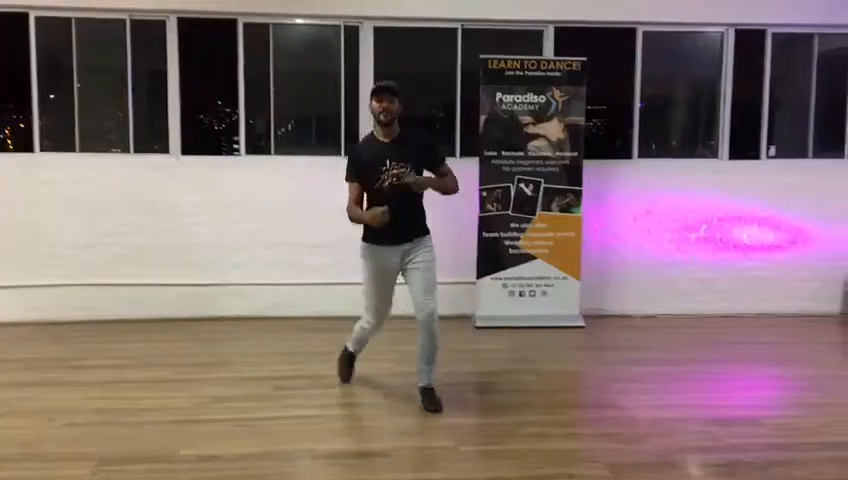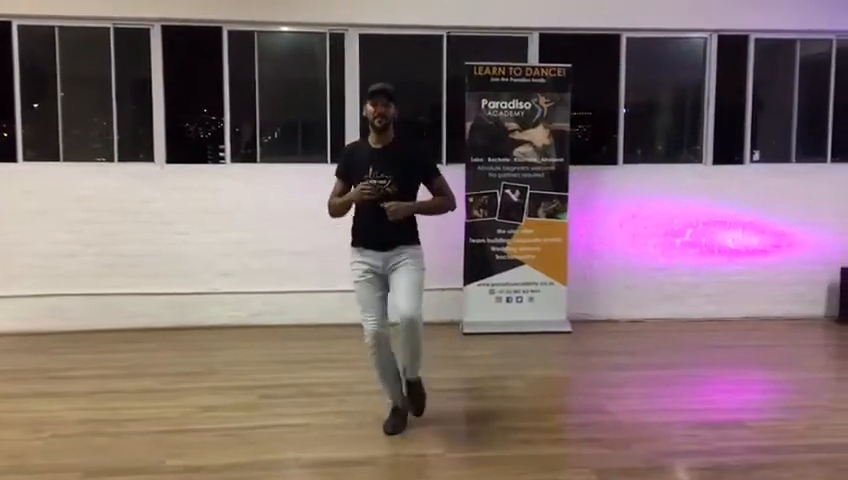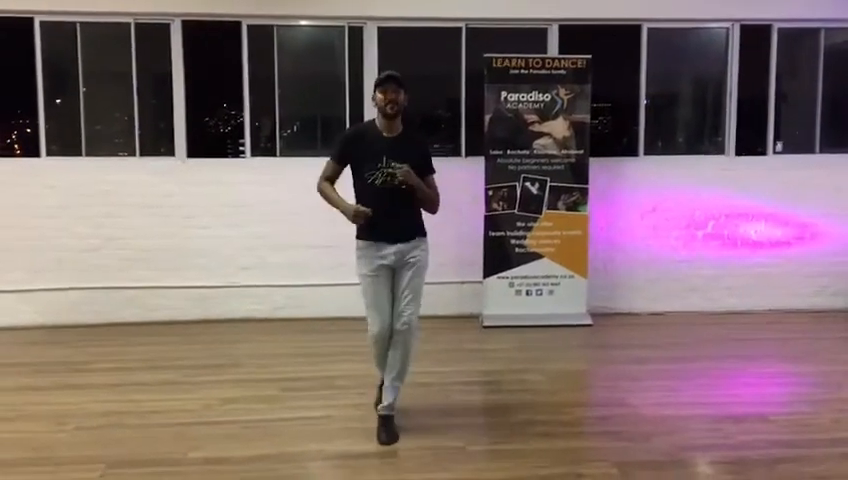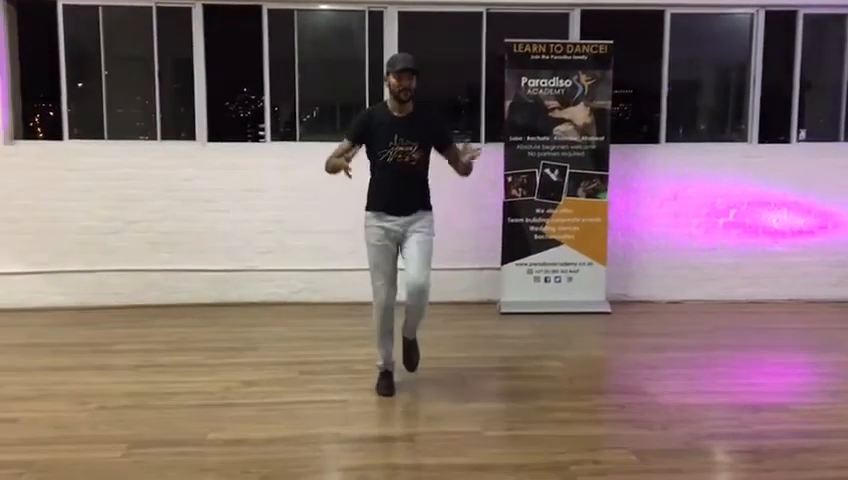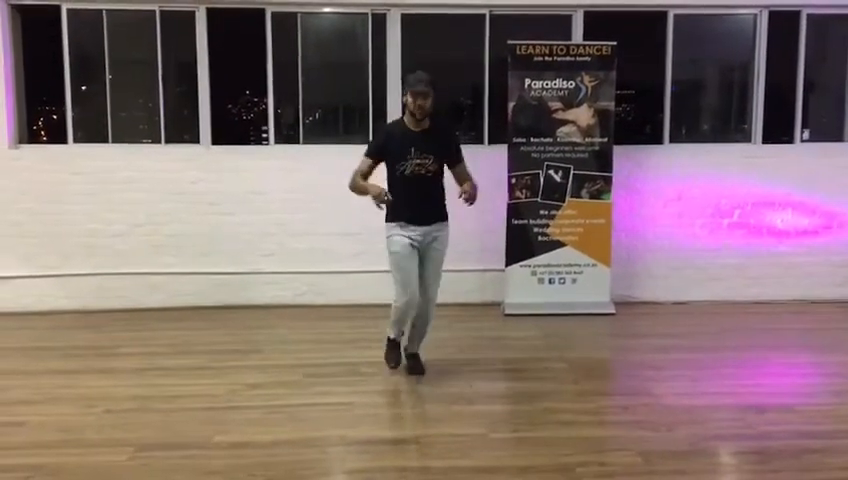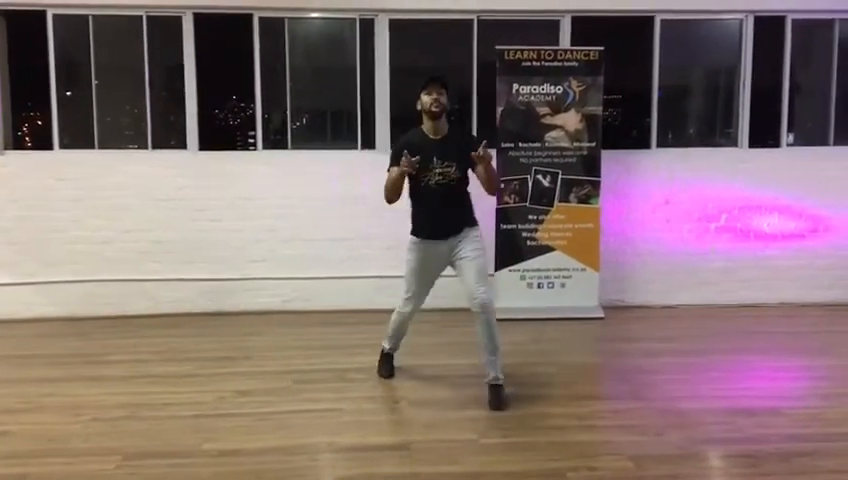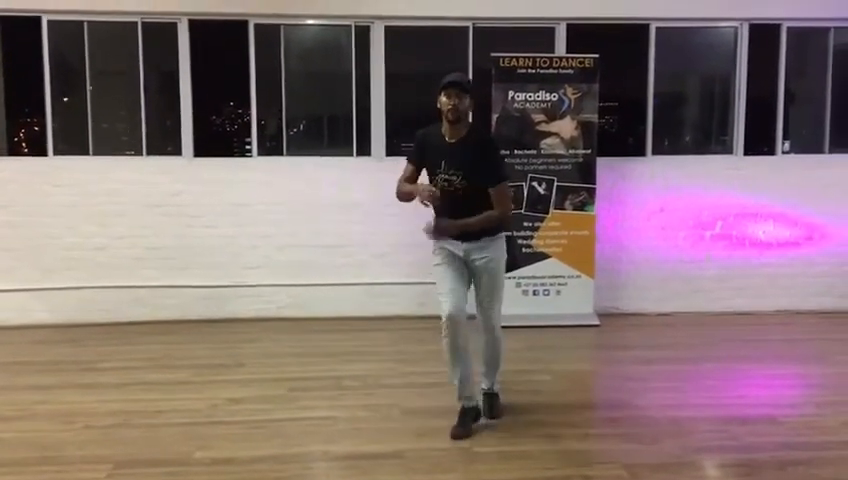
dt=0.5s
person 1, frame 1
left shoulder: (420, 144)
right shoulder: (361, 152)
left elbow: (453, 185)
right elbow: (352, 206)
left wrist: (429, 181)
right wrist: (366, 217)
left hip: (418, 244)
right hip: (378, 247)
left knee: (427, 315)
right knee: (374, 319)
left ankle: (425, 384)
right ankle: (351, 349)
person 1, frame 2
left shoulder: (413, 154)
right shoulder: (352, 154)
left elbow: (448, 201)
right elbow: (333, 208)
left wrist: (411, 207)
right wrist: (351, 197)
left hip: (405, 252)
right hip: (364, 255)
left knee: (409, 316)
right knee: (374, 332)
left ankle: (412, 377)
right ankle: (398, 402)
person 1, frame 3
left shoulder: (417, 145)
right shoulder: (356, 137)
left elbow: (434, 204)
right elbow: (323, 182)
left wrist: (415, 182)
right wrist: (345, 207)
left hip: (413, 247)
right hip: (371, 246)
left knee: (405, 325)
right knee: (379, 326)
left ankle: (387, 409)
right ankle: (384, 377)
person 1, frame 4
left shoulder: (430, 121)
right shoulder: (370, 119)
left elbow: (461, 169)
right elbow: (330, 163)
left wrist: (466, 159)
right wrist: (339, 161)
left hip: (419, 217)
right hip: (379, 218)
left knee: (419, 283)
right knee: (383, 296)
left ankle: (409, 336)
right ankle: (385, 366)
person 1, frame 5
left shoulder: (445, 136)
right shoulder: (388, 135)
left elbow: (463, 177)
right elbow: (356, 181)
left wrist: (469, 187)
right wrist: (372, 189)
left hip: (436, 227)
right hip: (400, 227)
left knee: (427, 300)
right knee: (406, 298)
left ankle: (412, 350)
right ankle: (393, 338)
person 1, frame 6
left shoulder: (465, 142)
right shoulder: (407, 144)
left elbow: (492, 189)
right elbow: (389, 197)
left wrist: (486, 165)
right wrist: (400, 173)
left hip: (465, 235)
right hip: (425, 240)
left knee: (483, 303)
right knee: (409, 306)
left ankle: (494, 380)
right ankle: (388, 350)
person 1, frame 7
left shoulder: (485, 146)
right shoulder: (425, 140)
left elbow: (503, 211)
right elbow: (400, 189)
left wrist: (458, 225)
right wrist: (420, 191)
left hip: (486, 243)
right hip: (447, 245)
left knee: (490, 323)
right knee: (451, 316)
left ankle: (490, 389)
right ankle: (468, 403)
